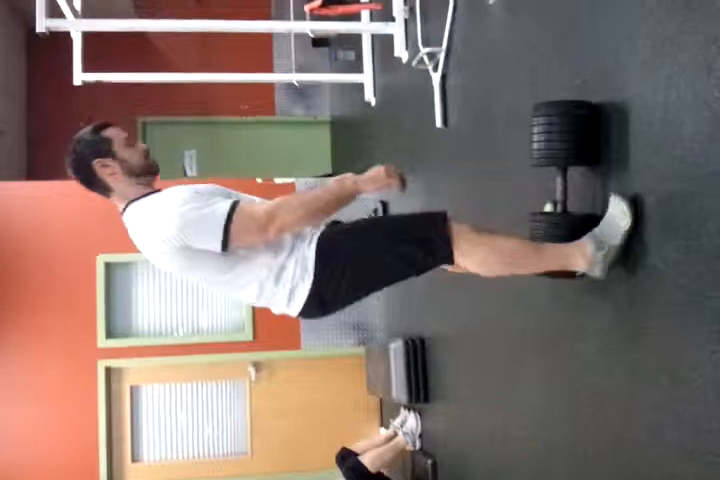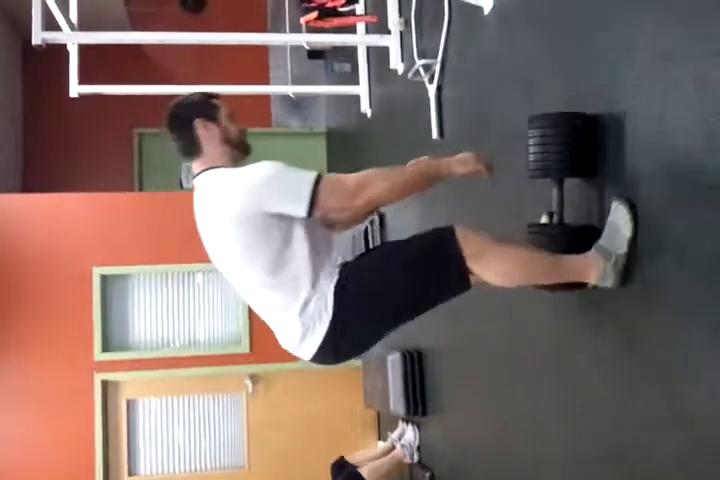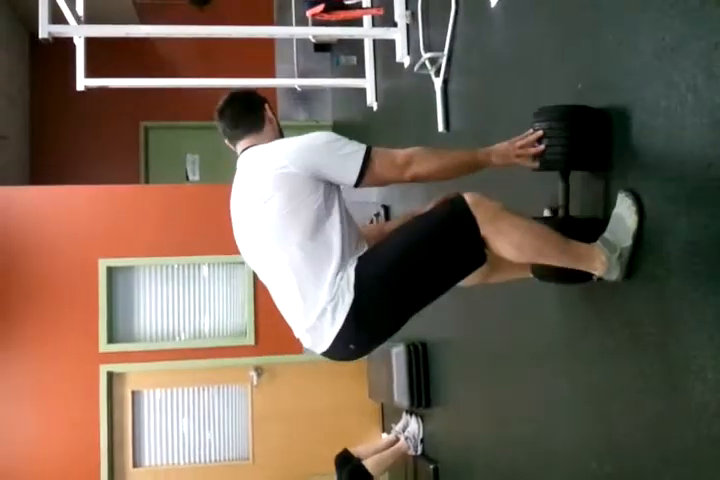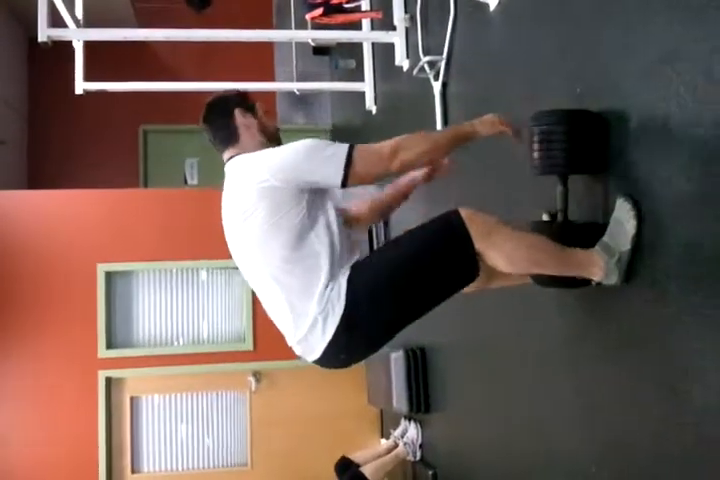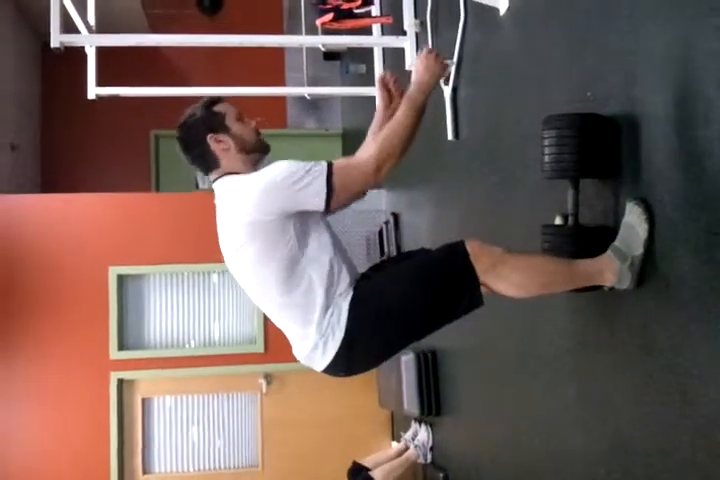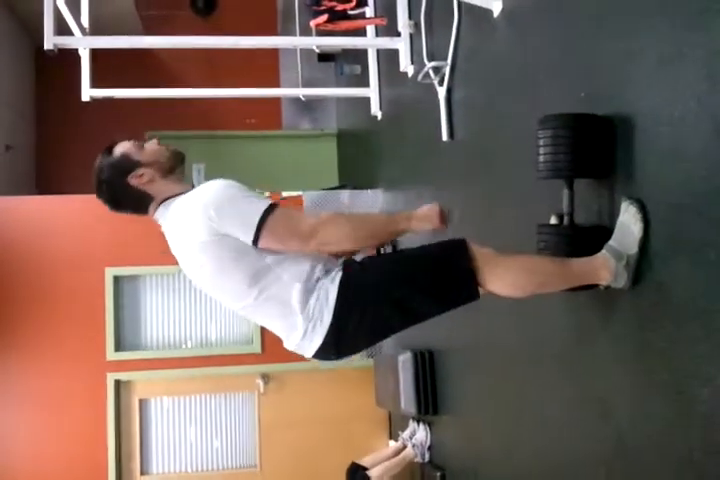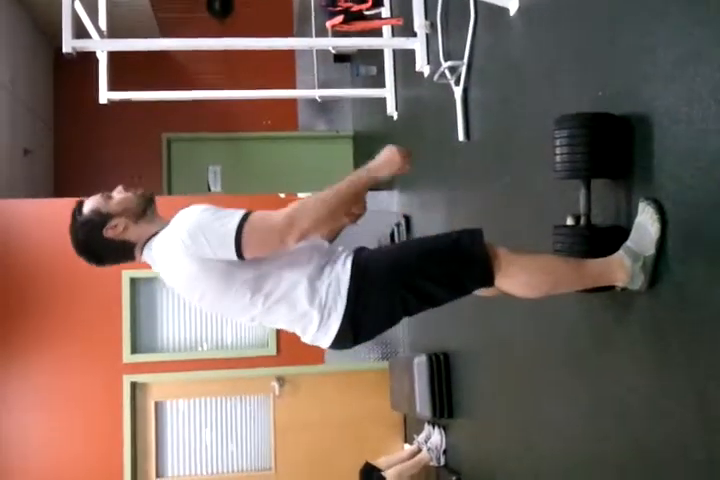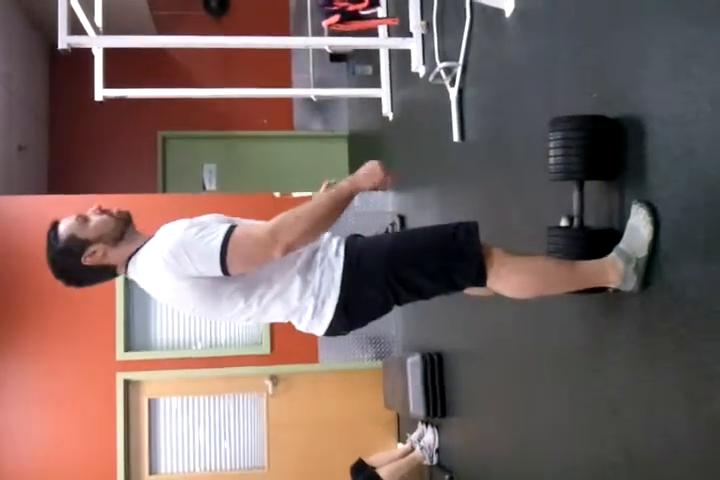
dt=0.4s
person 1, frame 1
left shoulder: (156, 216)
right shoulder: (169, 214)
right elbow: (272, 223)
left wrist: (339, 187)
right wrist: (355, 184)
left hip: (310, 261)
right hip: (317, 271)
left knee: (438, 249)
right knee: (453, 237)
left ankle: (543, 260)
right ankle: (582, 254)
person 1, frame 2
left shoulder: (219, 198)
right shoulder: (250, 184)
left elbow: (332, 217)
right elbow: (356, 193)
left wrist: (408, 175)
right wrist: (439, 168)
left hip: (322, 324)
right hip: (333, 321)
left knee: (453, 255)
right knee: (465, 247)
left ankle: (561, 270)
right ankle: (594, 267)
person 1, frame 3
left shoulder: (245, 195)
right shoulder: (300, 150)
right elbow: (407, 166)
left wrist: (428, 216)
right wrist: (491, 156)
left hip: (331, 329)
right hip: (351, 311)
left knee: (471, 259)
right knee: (476, 209)
left ankle: (567, 263)
right ankle: (600, 259)
person 1, frame 4
left shoulder: (241, 193)
right shoulder: (280, 161)
left elbow: (350, 218)
right elbow: (392, 156)
left wrist: (415, 179)
right wrist: (473, 128)
left hip: (327, 335)
right hip: (342, 320)
left knee: (465, 266)
right knee: (472, 226)
left ankle: (567, 266)
right ankle: (598, 264)
person 1, frame 5
left shoulder: (241, 198)
right shoulder: (266, 185)
left elbow: (356, 171)
right elbow: (374, 168)
left wrist: (386, 111)
right wrist: (421, 85)
left hip: (336, 332)
right hip: (345, 334)
left knee: (468, 267)
right knee: (479, 260)
left ankle: (580, 271)
right ankle: (610, 269)
person 1, frame 6
left shoulder: (184, 222)
right shoulder: (210, 200)
right elbow: (312, 233)
left wrist: (387, 223)
right wrist: (408, 219)
left hip: (321, 320)
right hip: (334, 314)
left knee: (465, 268)
right knee: (477, 261)
left ankle: (566, 274)
right ankle: (603, 268)
person 1, frame 7
left shoulder: (175, 257)
right shoulder: (188, 228)
right elbow: (290, 228)
left wrist: (338, 216)
right wrist: (373, 171)
left hip: (335, 311)
right hip: (350, 294)
left knee: (473, 269)
right knee: (492, 260)
left ankle: (586, 273)
right ankle: (620, 267)
person 1, frame 8
left shoulder: (162, 266)
right shoulder: (171, 249)
right elbow: (276, 241)
left wrist: (322, 208)
right wrist: (353, 183)
left hip: (331, 294)
right hip: (343, 281)
left knee: (468, 265)
right knee: (485, 260)
left ankle: (569, 277)
right ankle: (612, 270)
